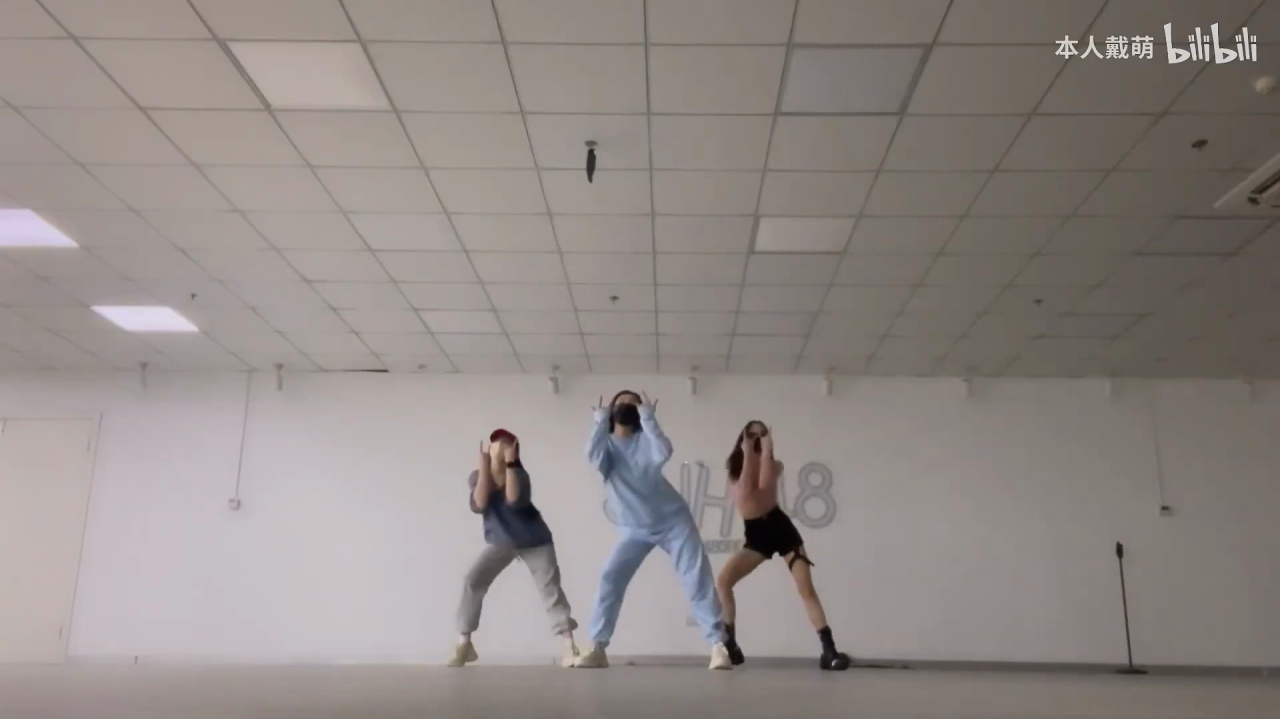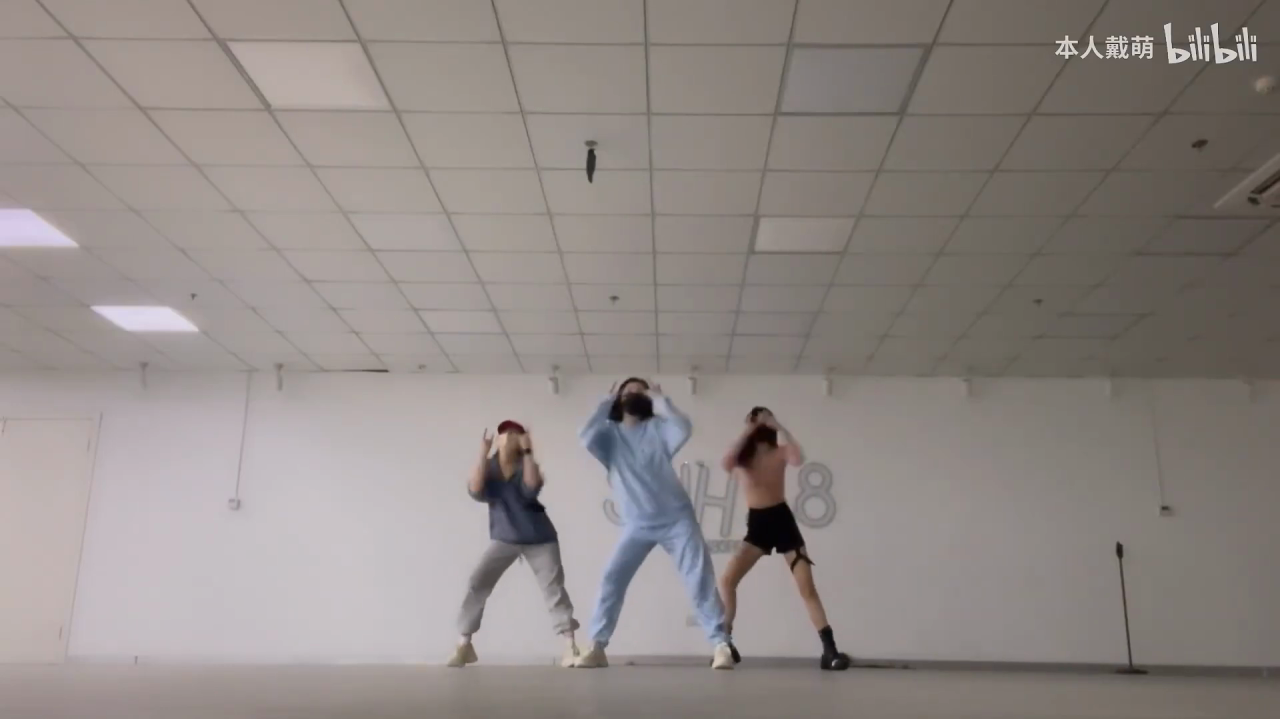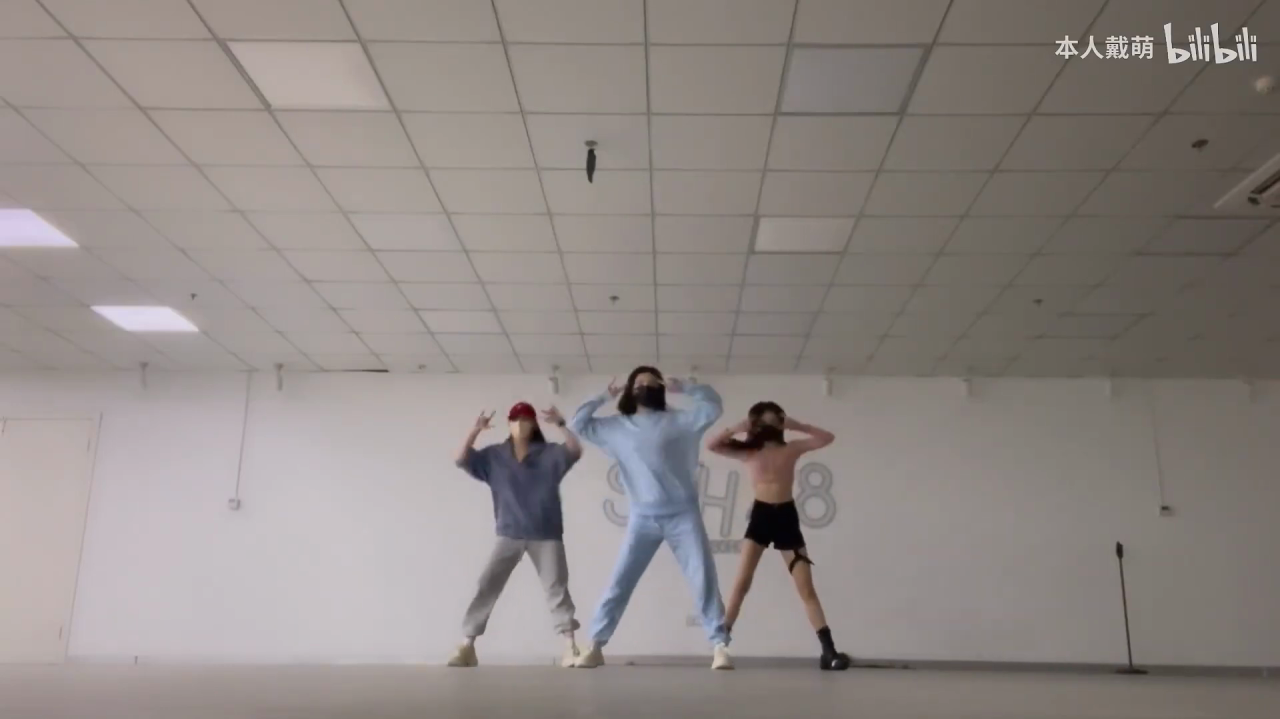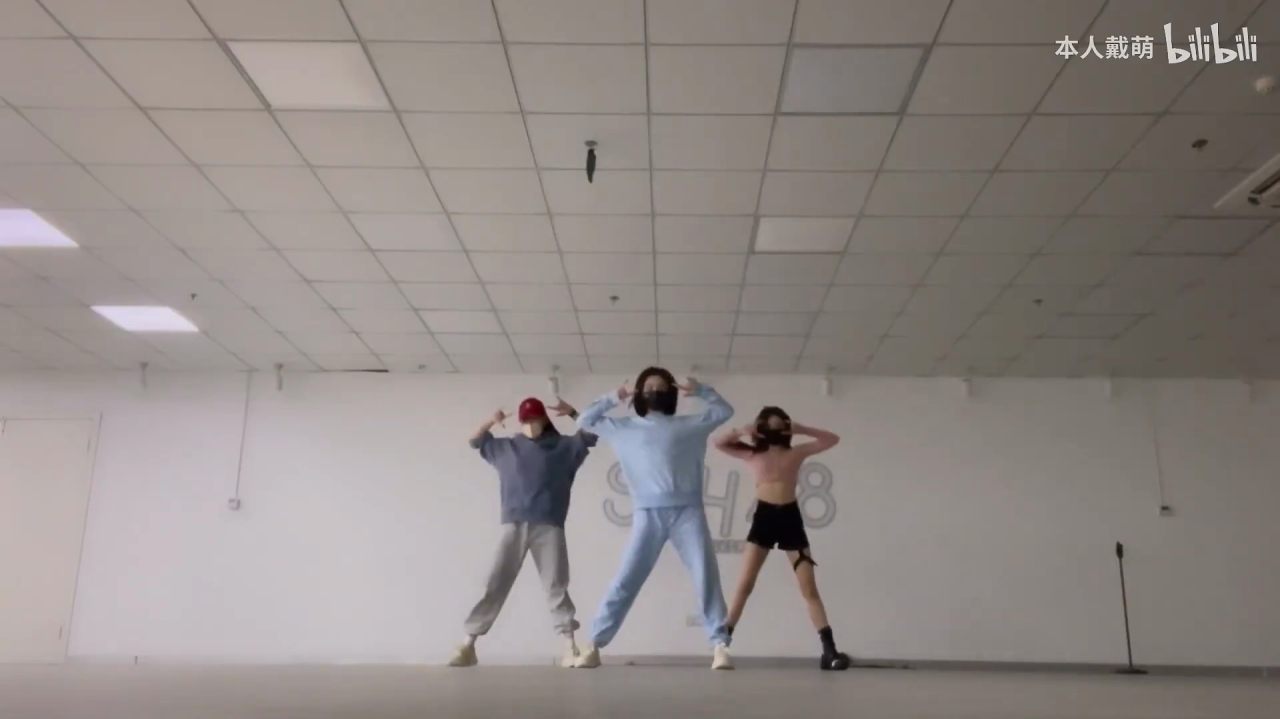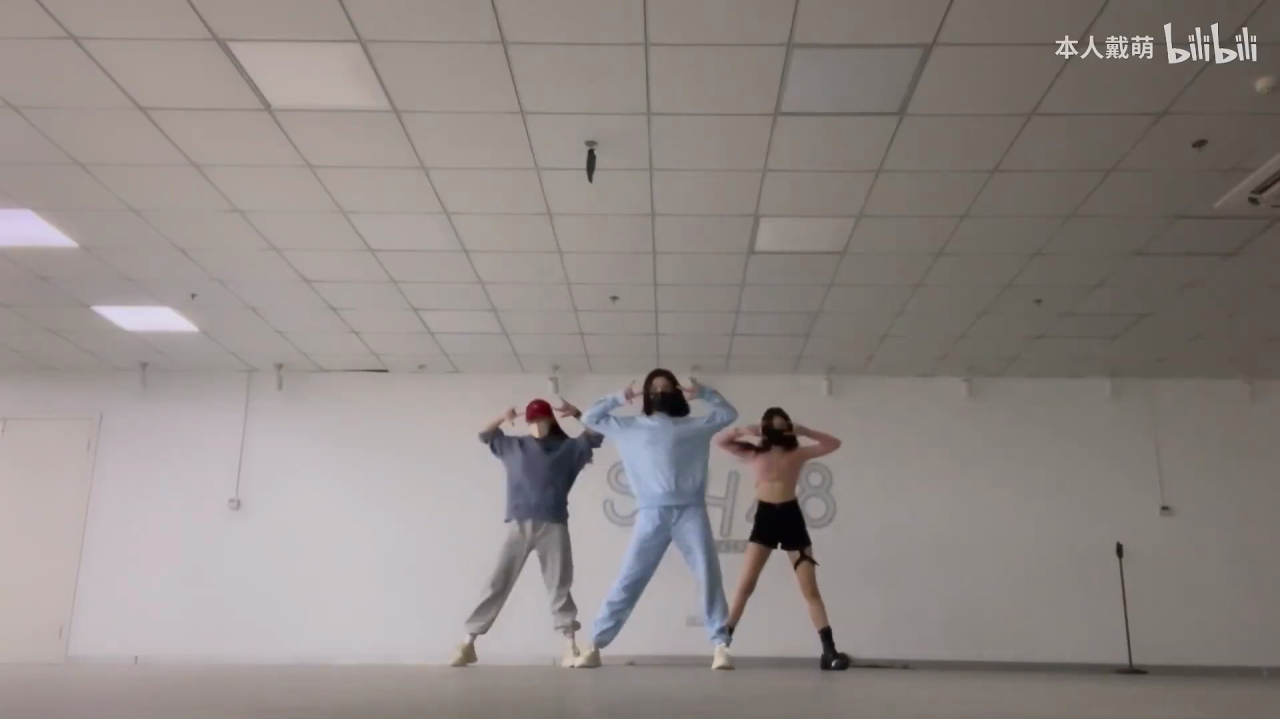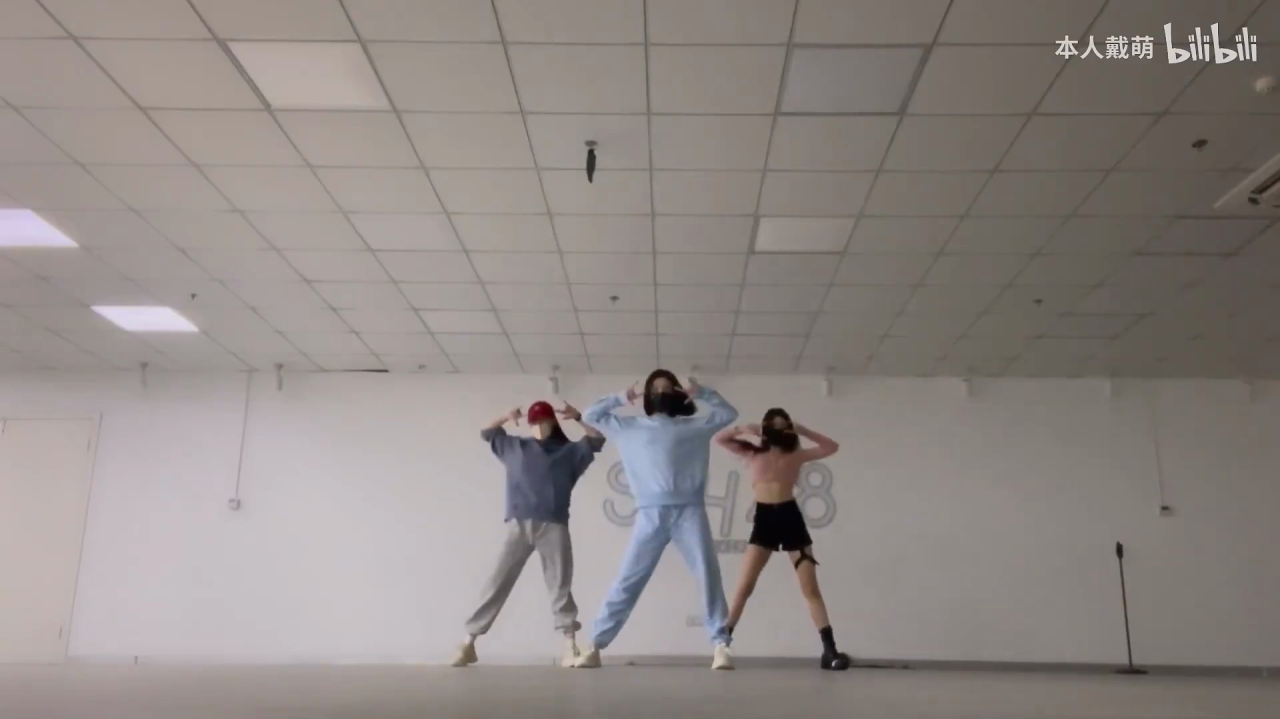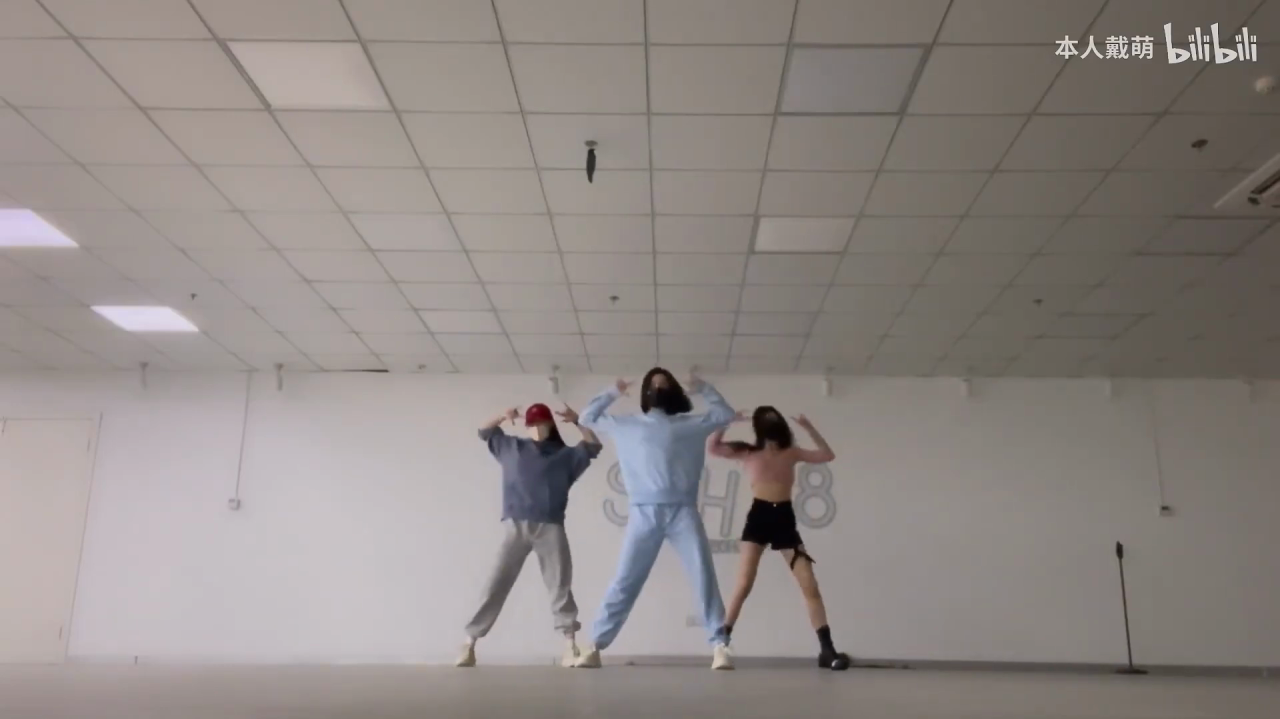
dt=0.1s
person 1, frame 1
left shoulder: (646, 439)
right shoulder: (605, 445)
left elbow: (662, 455)
right elbow: (595, 459)
left wrist: (648, 415)
right wrist: (601, 420)
left hip: (674, 522)
right hip: (634, 529)
left knee: (699, 580)
right knee: (610, 578)
left ankle: (718, 646)
right ankle: (597, 647)
person 1, frame 2
left shoulder: (657, 428)
right shoulder: (609, 433)
left elbow: (683, 431)
right elbow: (587, 438)
left wrist: (660, 400)
right wrist: (605, 404)
left hip: (677, 519)
right hip: (636, 525)
left knee: (700, 579)
right knee: (612, 577)
left ankle: (720, 645)
right ankle: (597, 646)
person 1, frame 3
left shoulder: (677, 421)
right shoulder: (616, 428)
left elbow: (714, 406)
right elbow: (576, 424)
left wrist: (684, 388)
right wrist: (603, 397)
left hip: (683, 514)
right hip: (643, 517)
left knee: (703, 576)
right knee: (621, 578)
left ankle: (719, 645)
right ankle: (595, 645)
person 1, frame 4
left shoulder: (689, 424)
right shoulder: (623, 427)
left elbow: (725, 410)
right elbow: (586, 420)
left wrist: (699, 389)
right wrist: (613, 400)
left hip: (687, 511)
right hip: (648, 514)
left knee: (706, 576)
right knee: (626, 580)
left ankle: (720, 645)
right ankle: (596, 645)
person 1, frame 5
left shoulder: (694, 426)
right shoulder: (628, 427)
left elbow: (729, 413)
right elbow: (590, 418)
left wrist: (704, 393)
right wrist: (619, 399)
left hip: (690, 511)
right hip: (650, 514)
left knee: (709, 576)
right knee: (629, 579)
left ankle: (721, 645)
right ankle: (596, 645)
person 1, frame 6
left shoulder: (694, 426)
right shoulder: (629, 427)
left elbow: (729, 414)
right elbow: (591, 415)
left wrist: (703, 394)
right wrist: (620, 398)
left hip: (689, 511)
right hip: (650, 514)
left knee: (709, 576)
right knee: (629, 580)
left ankle: (721, 645)
right ankle: (596, 645)
person 1, frame 7
left shoulder: (687, 424)
right shoulder: (626, 425)
left elbow: (724, 414)
right elbow: (588, 419)
left wrist: (704, 390)
right wrist: (613, 394)
left hip: (682, 512)
right hip: (643, 512)
left knee: (703, 575)
right knee: (624, 580)
left ankle: (719, 644)
right ankle: (595, 646)
person 2, frame 1
left shoulder: (774, 464)
right shoulder: (736, 468)
left elbow: (765, 484)
right elbow: (745, 491)
left wrist: (767, 450)
right wrist: (747, 455)
left hip: (781, 528)
right hip: (755, 533)
left knee: (806, 589)
right knee: (723, 580)
left ankle: (829, 651)
right ankle: (729, 645)
person 2, frame 2
left shoulder: (780, 452)
right shoulder: (743, 456)
left elbow: (798, 459)
right elbow: (726, 464)
left wrist: (782, 430)
right wrist: (745, 438)
left hip: (782, 521)
right hip: (757, 525)
left knee: (807, 588)
right knee: (728, 578)
left ankle: (829, 650)
person 2, frame 3
left shoulder: (792, 449)
right shoulder: (748, 452)
left elbow: (827, 438)
right elbow: (712, 445)
left wrist: (796, 425)
right wrist: (735, 429)
left hip: (786, 517)
right hip: (760, 517)
left knee: (806, 588)
right knee: (742, 583)
left ankle: (829, 650)
person 2, frame 4
left shoulder: (797, 452)
right shoulder: (753, 454)
left elbow: (832, 439)
right elbow: (719, 444)
left wrist: (801, 430)
right wrist: (742, 432)
left hip: (790, 518)
right hip: (764, 518)
left knee: (809, 588)
right knee: (745, 584)
left ankle: (829, 650)
person 2, frame 5
left shoulder: (798, 454)
right shoulder: (754, 454)
left elbow: (834, 443)
right elbow: (721, 441)
left wrist: (802, 432)
right wrist: (746, 431)
left hip: (791, 518)
right hip: (765, 519)
left knee: (810, 589)
right knee: (745, 585)
left ankle: (829, 651)
person 2, frame 6
left shoulder: (796, 455)
right shoulder: (753, 453)
left elbow: (832, 447)
right elbow: (720, 439)
left wrist: (803, 431)
right wrist: (745, 430)
left hip: (791, 518)
right hip: (764, 520)
left knee: (810, 588)
right knee: (744, 586)
left ankle: (830, 651)
person 2, frame 7
left shoulder: (790, 453)
right shoulder: (749, 453)
left elbow: (827, 455)
right elbow: (713, 447)
left wrist: (809, 428)
left hip: (785, 525)
right hip: (760, 521)
left knee: (809, 585)
right knee: (744, 585)
left ankle: (827, 650)
person 3, frame 1
left shoulder: (519, 476)
right shoulder: (478, 477)
left elbow: (514, 500)
right elbow: (479, 506)
left wrist: (509, 464)
right wrist: (485, 467)
left hip: (535, 542)
right hip: (499, 541)
left knee: (551, 588)
right knee: (473, 580)
left ankle: (570, 648)
right ankle: (464, 644)
person 3, frame 2
left shoulder: (526, 467)
right shoulder: (486, 468)
left elbow: (533, 486)
right elbow: (475, 491)
left wrist: (528, 451)
right wrist: (483, 454)
left hip: (539, 539)
right hip: (504, 539)
left knee: (554, 587)
right knee: (477, 583)
left ankle: (571, 647)
right ankle: (464, 645)
person 3, frame 3
left shoulder: (548, 453)
right shoulder: (494, 455)
left elbow: (575, 452)
right elbow: (461, 459)
left wrist: (560, 423)
right wrist: (476, 430)
left hip: (545, 534)
right hip: (509, 535)
left knee: (556, 586)
right knee: (487, 584)
left ankle: (570, 647)
right ankle: (467, 646)
person 3, frame 4
left shoulder: (563, 446)
right shoulder: (506, 447)
left elbow: (591, 434)
right elbow: (475, 441)
left wrist: (572, 413)
right wrist: (492, 422)
left hip: (549, 526)
right hip: (515, 526)
left knee: (557, 585)
right knee: (496, 583)
left ankle: (570, 648)
right ankle: (468, 645)
person 3, frame 5
left shoulder: (567, 448)
right shoulder: (513, 446)
left elbow: (595, 436)
right elbow: (484, 435)
left wrist: (577, 415)
right wrist: (503, 419)
left hip: (554, 526)
right hip: (519, 525)
left knee: (559, 585)
right knee: (499, 583)
left ankle: (571, 647)
right ankle: (468, 643)
person 3, frame 6
left shoulder: (568, 451)
right shoulder: (515, 447)
left elbow: (597, 440)
right elbow: (487, 433)
left wrist: (578, 418)
right wrist: (507, 417)
left hip: (554, 526)
right hip: (519, 525)
left knee: (560, 586)
right knee: (499, 583)
left ankle: (571, 648)
right ankle: (469, 643)
person 3, frame 7
left shoulder: (563, 454)
right shoulder: (512, 447)
left elbow: (594, 447)
right elbow: (484, 432)
left wrist: (576, 423)
right wrist: (504, 417)
left hip: (550, 529)
right hip: (516, 526)
left knee: (560, 586)
right knee: (496, 584)
left ankle: (570, 647)
right ankle: (469, 646)
